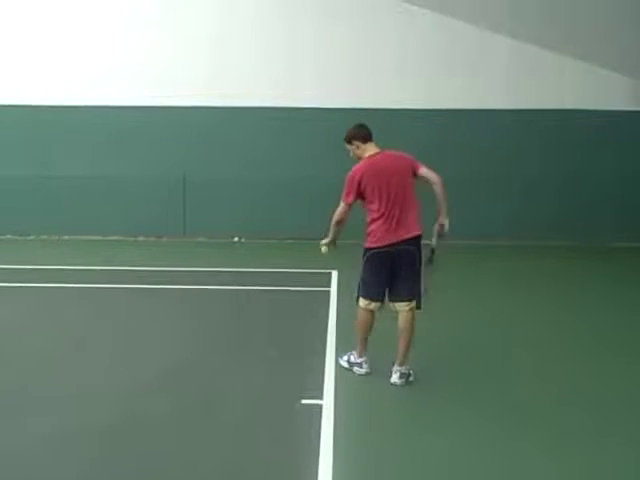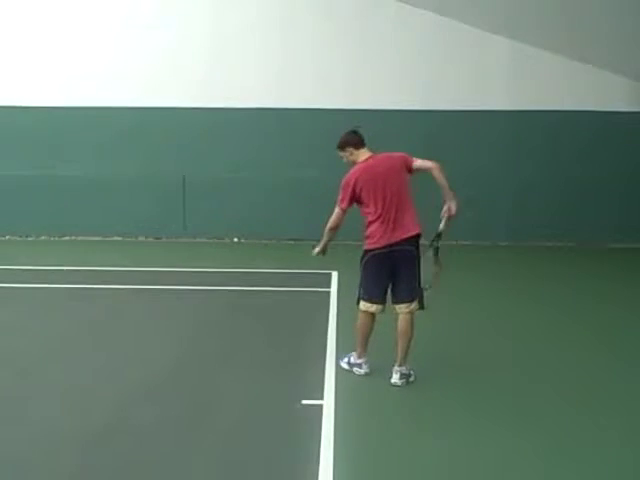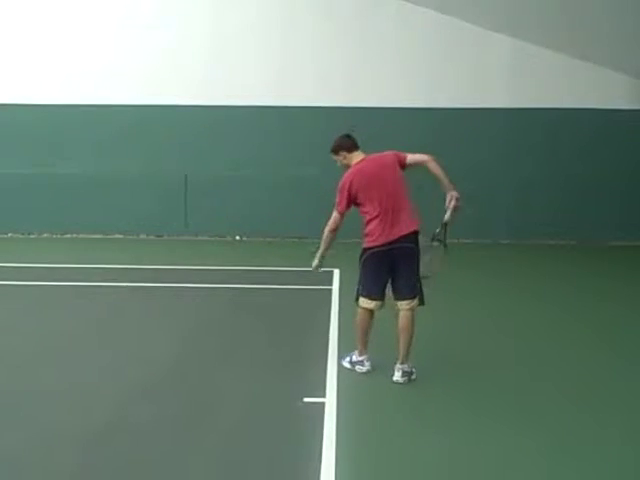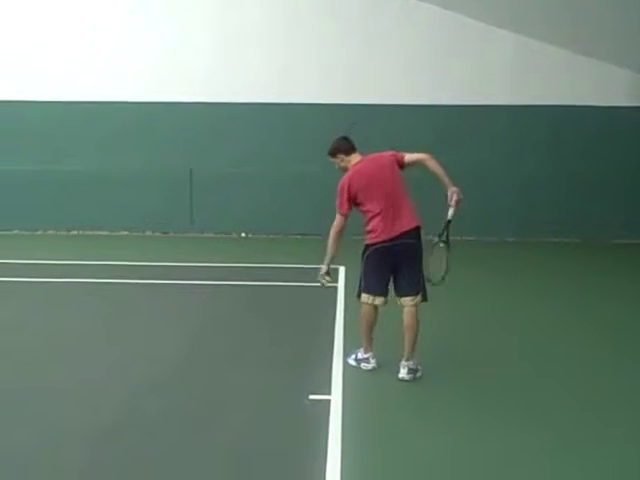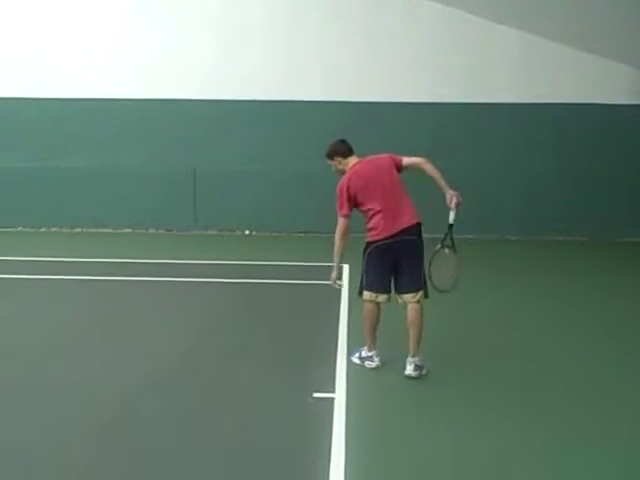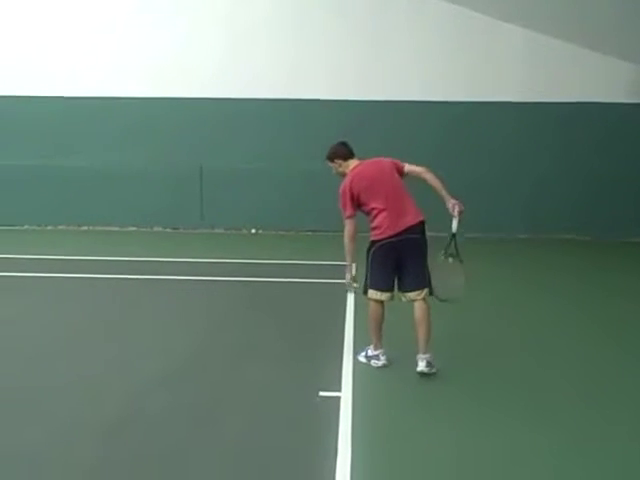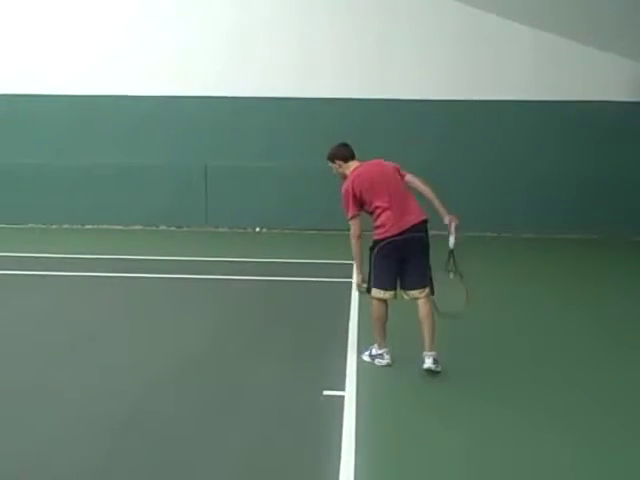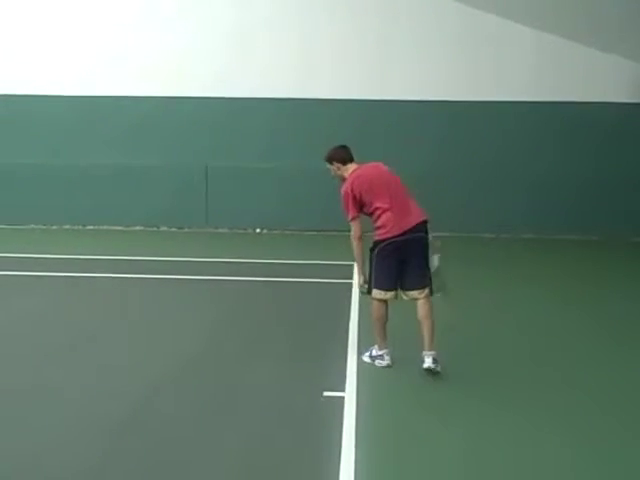
dt=0.1s
person 1, frame 1
left shoulder: (358, 172)
right shoulder: (402, 159)
left elbow: (340, 215)
right elbow: (435, 179)
left wrist: (330, 238)
right wrist: (443, 215)
left hip: (378, 245)
right hip: (409, 241)
left knee: (366, 304)
right knee: (406, 307)
left ankle: (359, 358)
right ankle: (400, 368)
person 1, frame 2
left shoulder: (352, 177)
right shoulder: (396, 160)
left elbow: (335, 221)
right elbow: (432, 167)
left wrist: (322, 246)
right wrist: (450, 199)
left hip: (377, 246)
right hip: (408, 241)
left knee: (367, 306)
right knee: (406, 309)
left ankle: (359, 359)
right ankle: (400, 369)
person 1, frame 3
left shoulder: (348, 179)
right shoulder: (389, 159)
left elbow: (333, 225)
right elbow: (427, 159)
left wrist: (320, 255)
right wrist: (450, 189)
left hip: (376, 244)
right hip: (407, 238)
left knee: (366, 303)
right knee: (407, 306)
left ankle: (360, 357)
right ankle: (402, 366)
person 1, frame 4
left shoulder: (346, 182)
right shoulder: (386, 158)
left elbow: (337, 227)
right elbow: (425, 158)
left wrist: (327, 264)
right wrist: (449, 187)
left hip: (379, 241)
right hip: (409, 234)
left knee: (369, 299)
right knee: (411, 303)
left ankle: (366, 355)
right ankle: (408, 363)
person 1, frame 5
left shoulder: (345, 183)
right shoulder: (384, 160)
left elbow: (342, 230)
right elbow: (422, 162)
left wrist: (336, 267)
right wrist: (448, 191)
left hip: (380, 239)
right hip: (409, 231)
left knee: (371, 297)
right knee: (414, 299)
left ankle: (370, 353)
right ankle: (413, 360)
person 1, frame 6
left shoulder: (347, 185)
right shoulder: (383, 162)
left elbow: (350, 231)
right elbow: (422, 171)
left wrist: (350, 269)
right wrist: (448, 199)
left hip: (385, 237)
right hip: (414, 229)
left knee: (376, 296)
right knee: (420, 296)
left ankle: (376, 352)
right ankle: (424, 357)
person 1, frame 7
left shoulder: (349, 185)
right shoulder: (383, 165)
left elbow: (356, 232)
right elbow: (417, 184)
left wrist: (359, 270)
right wrist: (445, 214)
left hip: (388, 236)
right hip: (417, 228)
left knee: (379, 295)
right knee: (422, 295)
left ankle: (380, 351)
right ankle: (429, 354)
person 1, frame 8
left shoulder: (348, 187)
right shoulder: (378, 167)
left elbow: (357, 234)
left wrist: (361, 271)
right wrist: (420, 229)
left hip: (389, 236)
right hip: (417, 228)
left knee: (379, 295)
right knee: (421, 295)
left ankle: (381, 352)
right ankle: (429, 354)
